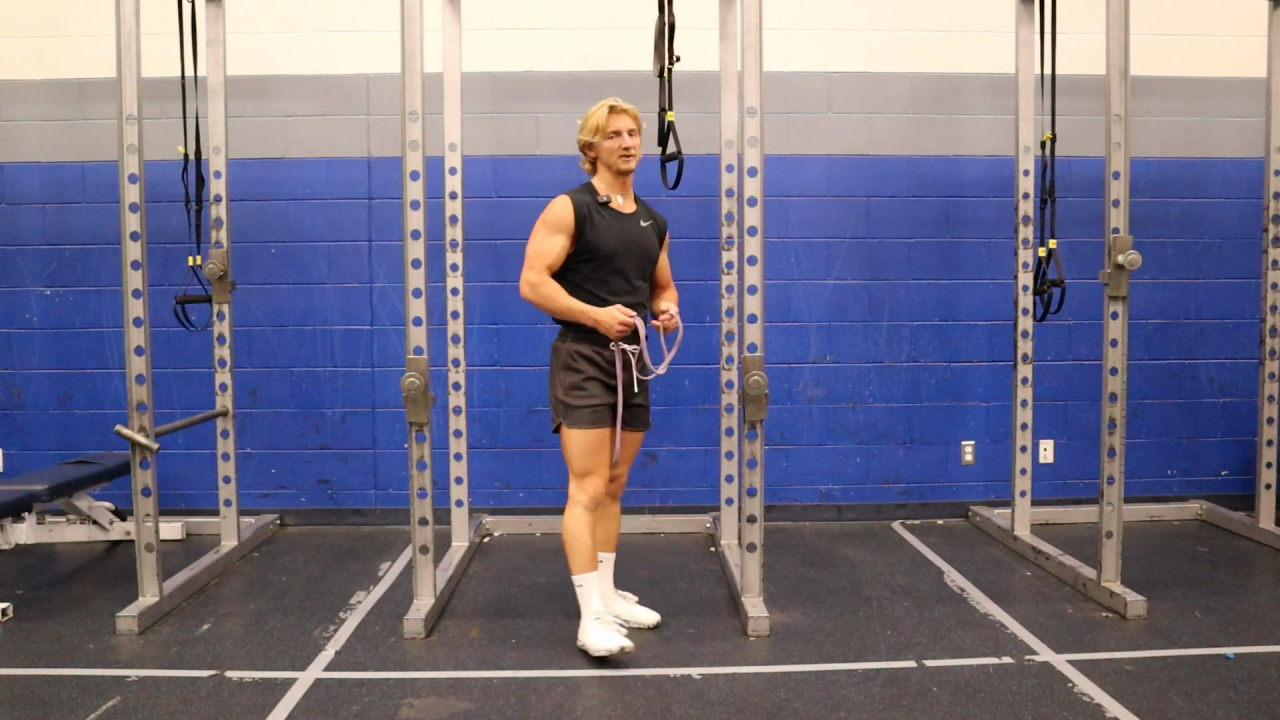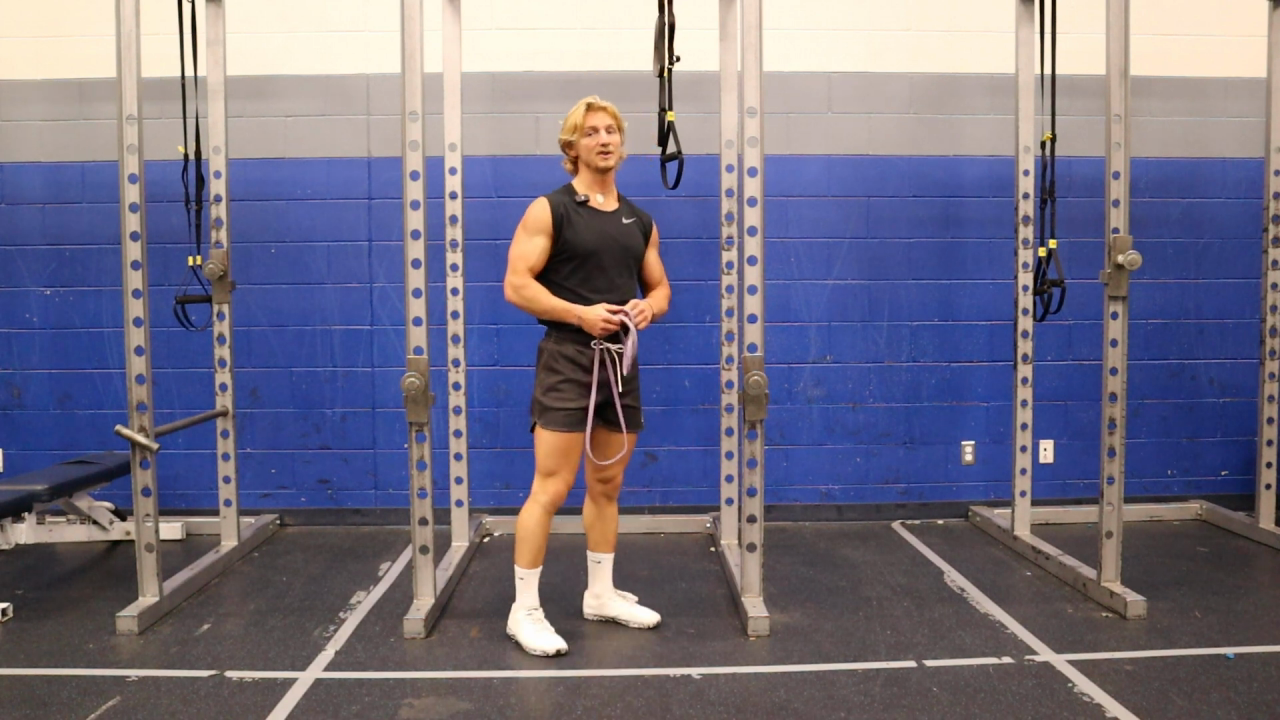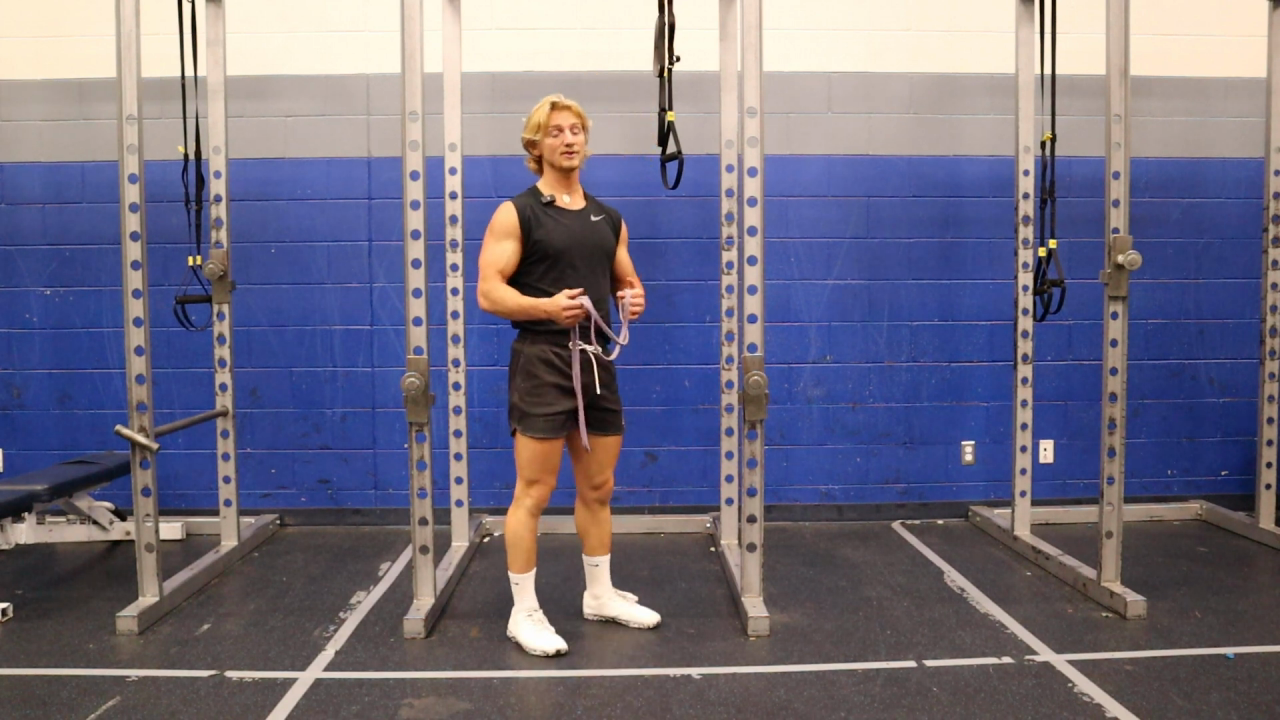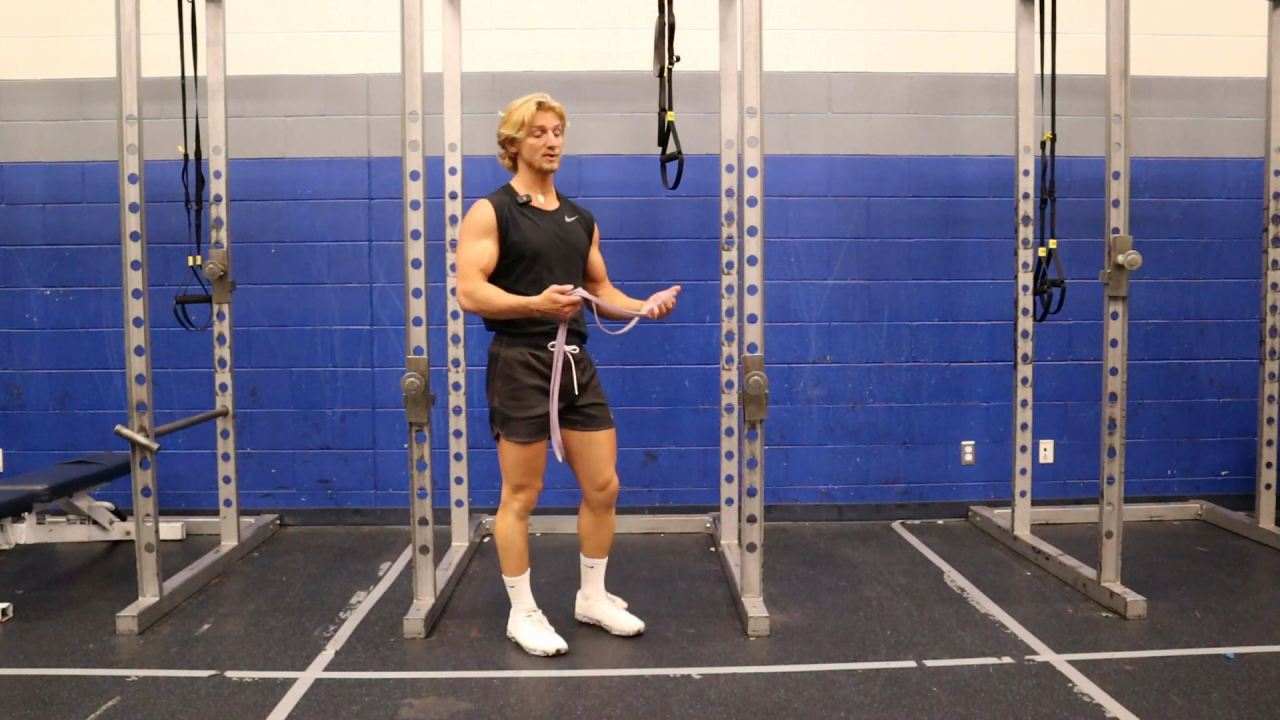
dt=0.3s
person 1, frame 1
left shoulder: (654, 221)
right shoulder: (569, 208)
left elbow: (663, 286)
right elbow: (533, 282)
left wrist: (668, 308)
right wrist: (595, 315)
left hip: (631, 361)
right hip: (582, 358)
left knee: (613, 486)
right knee: (587, 490)
left ankle: (603, 591)
right ankle: (593, 616)
person 1, frame 2
left shoulder: (640, 221)
right shoulder: (549, 210)
left elbow: (659, 287)
right elbow: (517, 285)
left wrist: (648, 308)
right wrist: (580, 313)
left hip: (620, 361)
right hip: (567, 358)
left knee: (607, 486)
right knee: (550, 489)
left ankle: (601, 593)
right ankle: (525, 609)
person 1, frame 3
left shoulder: (608, 219)
right shoulder: (516, 213)
left elbow: (626, 284)
right elbow: (488, 292)
left wrist: (633, 300)
right wrist: (548, 307)
left hip: (597, 362)
right hip: (542, 362)
left knee: (598, 489)
right knee: (534, 493)
left ankle: (601, 593)
right ankle: (525, 612)
person 1, frame 4
left shoulder: (580, 218)
right shoulder: (491, 212)
left elbow: (599, 288)
right elbow: (470, 291)
left wrist: (643, 306)
right wrist: (535, 303)
left hip: (576, 362)
right hip: (521, 365)
left knee: (603, 488)
right knee: (521, 497)
left ankle: (593, 597)
right ankle: (523, 613)
